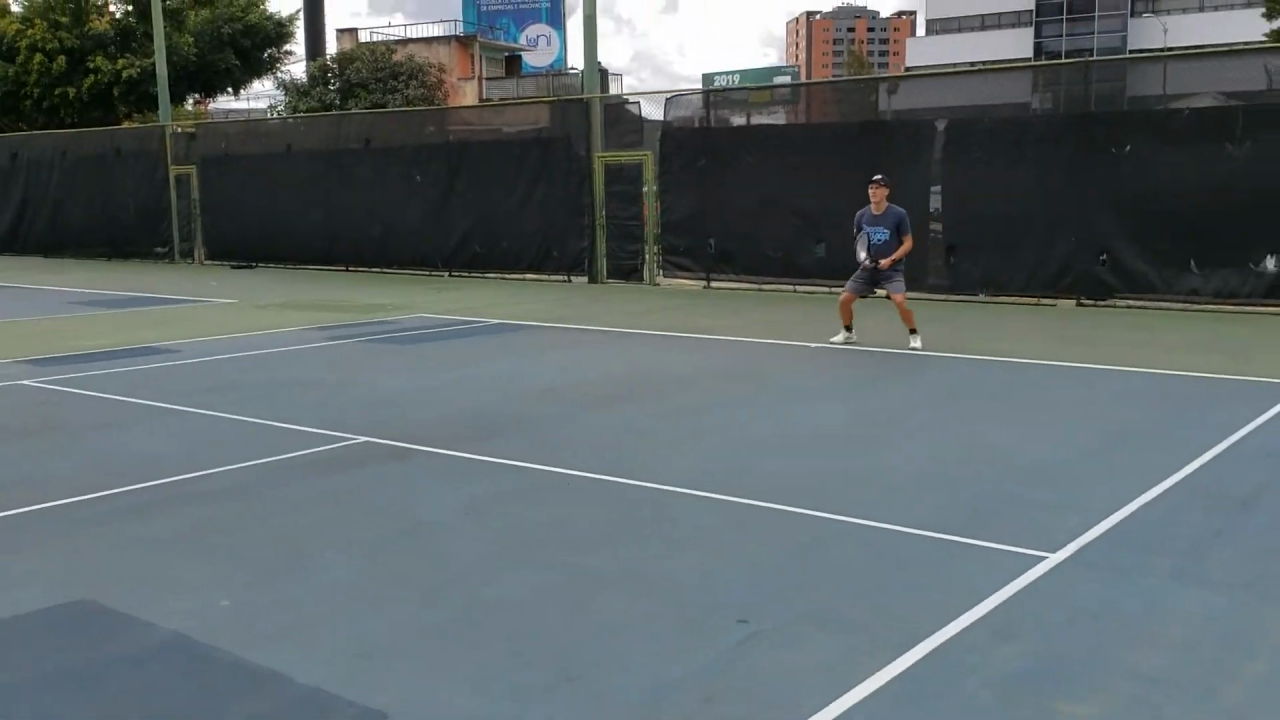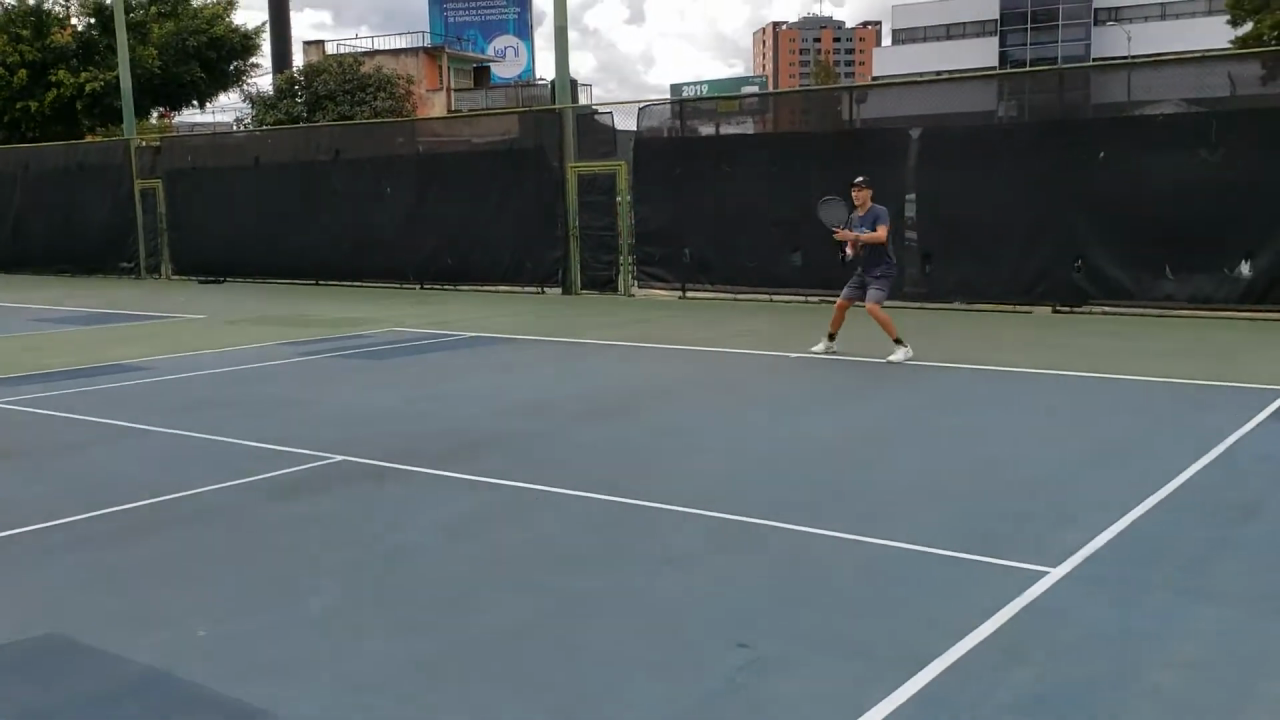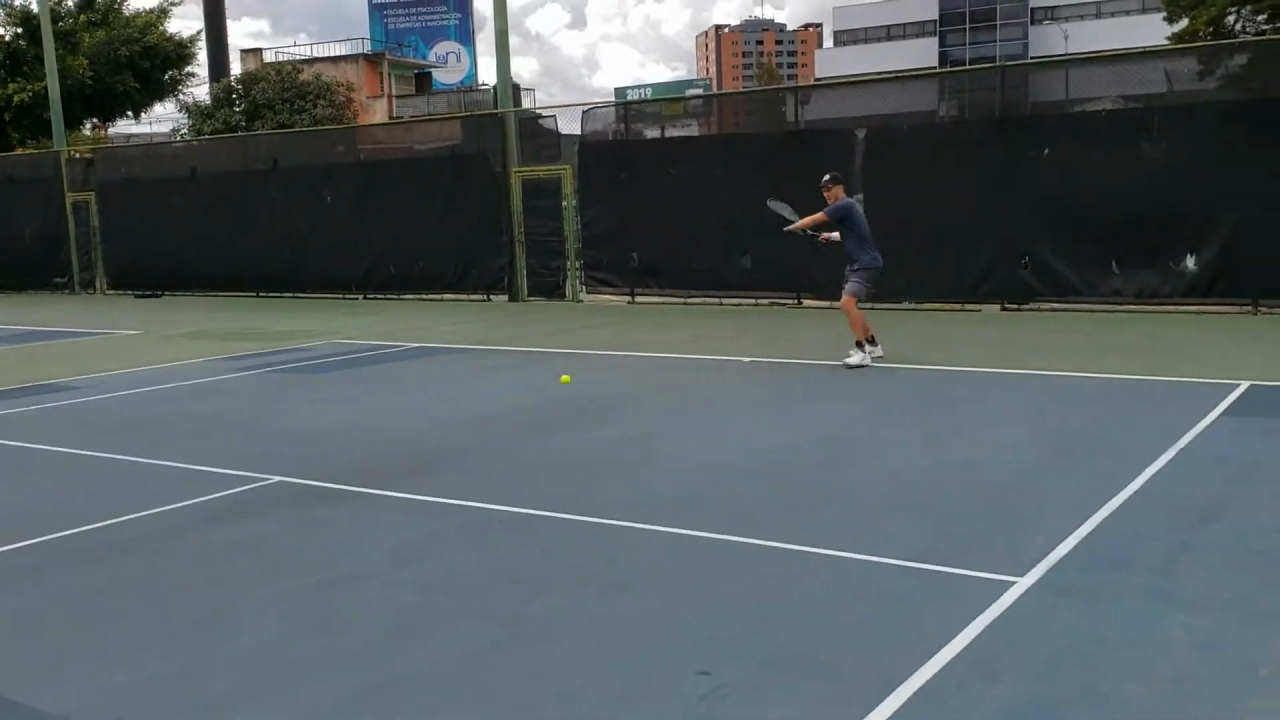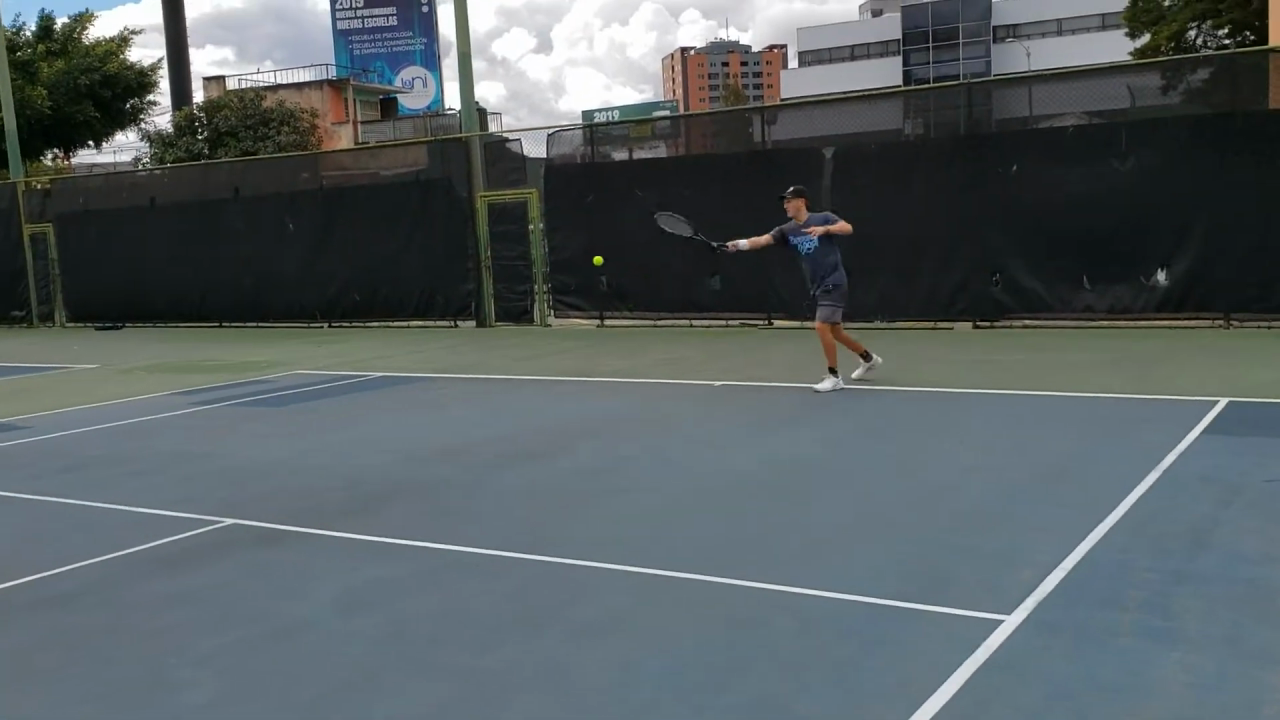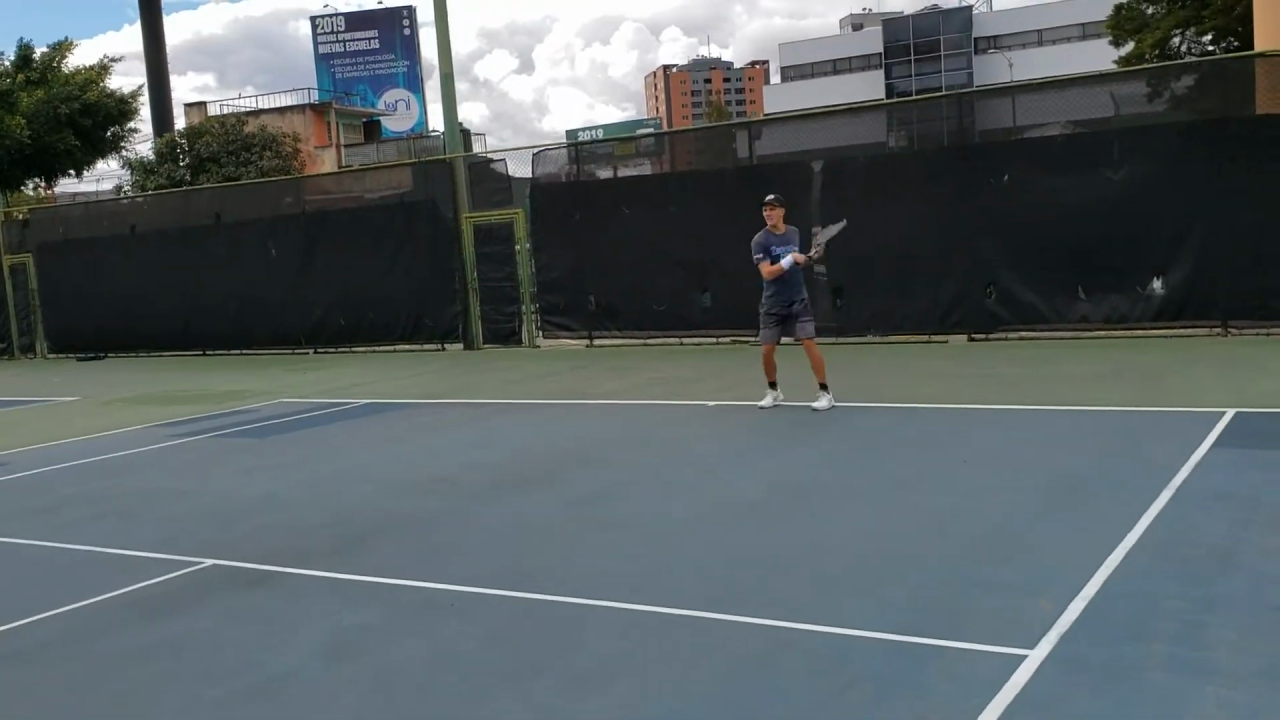
dt=0.5s
person 1, frame 1
left shoulder: (899, 214)
right shoulder: (861, 215)
left elbow: (908, 243)
left wrist: (891, 259)
left hip: (892, 268)
right hip: (868, 268)
left knee: (900, 301)
right knee: (844, 299)
left ankle: (914, 336)
right ankle: (848, 333)
person 1, frame 2
left shoulder: (880, 212)
right shoulder: (853, 218)
left elbow: (882, 236)
left wrist: (852, 236)
right wrist: (848, 253)
left hip: (883, 271)
right hip: (863, 271)
left knee: (872, 308)
right knee: (841, 304)
left ankle: (902, 348)
right ankle: (829, 342)
person 1, frame 3
left shoulder: (844, 205)
right shoulder: (844, 207)
left elbow: (812, 220)
left wrist: (793, 227)
right wrist: (831, 236)
left hip: (867, 264)
right hip: (858, 264)
left knee: (847, 303)
right knee: (850, 306)
left ankle: (861, 352)
right ankle: (873, 346)
person 1, frame 4
left shoulder: (824, 218)
right shoulder: (787, 230)
left elbow: (847, 229)
right elbow: (761, 241)
left wrist: (824, 228)
right wrist: (740, 244)
left hip: (834, 283)
right hip: (819, 286)
left knee: (822, 327)
right knee: (835, 331)
left ankle: (834, 376)
right ankle: (869, 359)
person 1, frame 5
left shoulder: (794, 233)
right shoulder: (759, 241)
right elbow: (767, 274)
left wrist: (810, 256)
right wrist: (790, 259)
left hip: (799, 300)
right hip: (772, 304)
left knee: (809, 343)
right knee: (767, 351)
left ankle: (825, 393)
right ankle: (773, 392)
